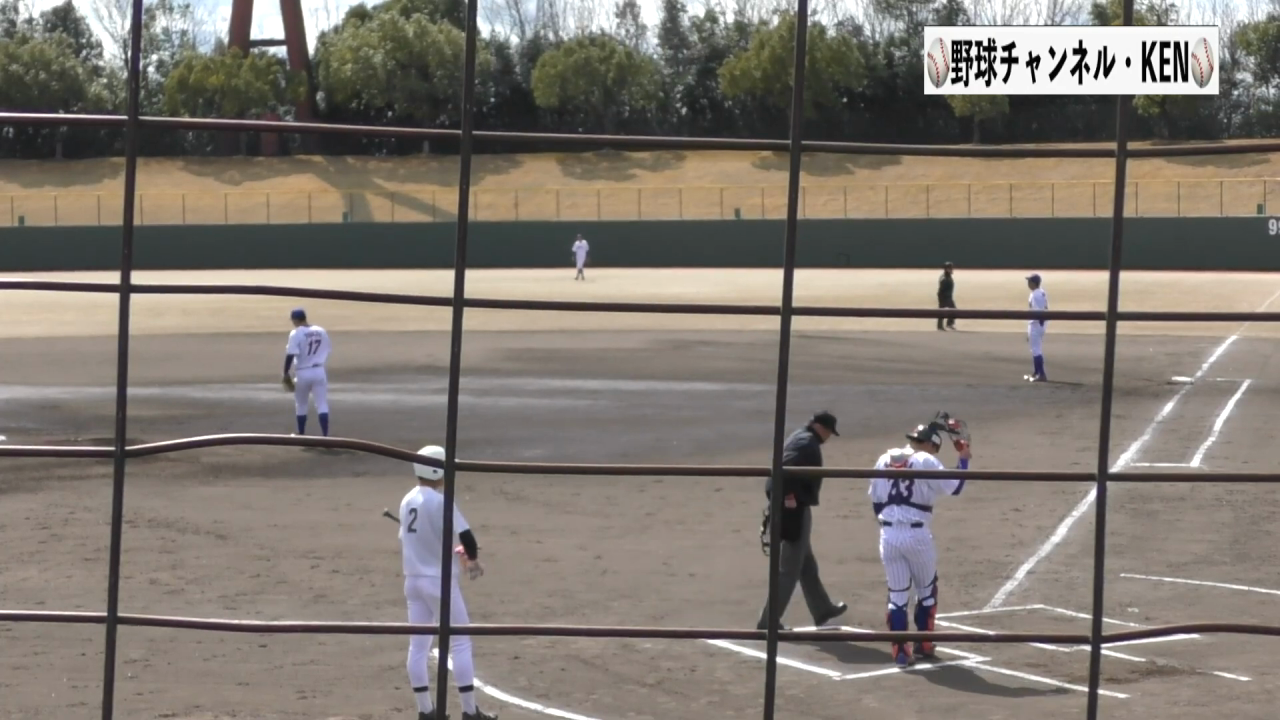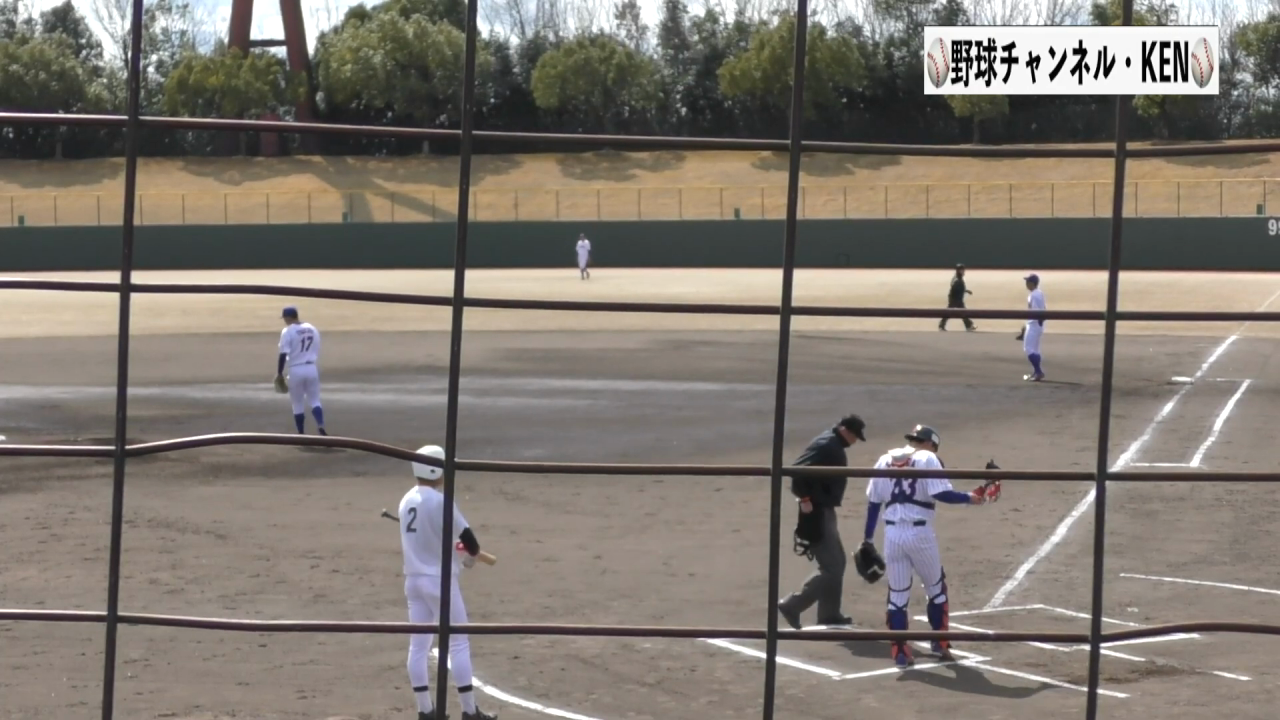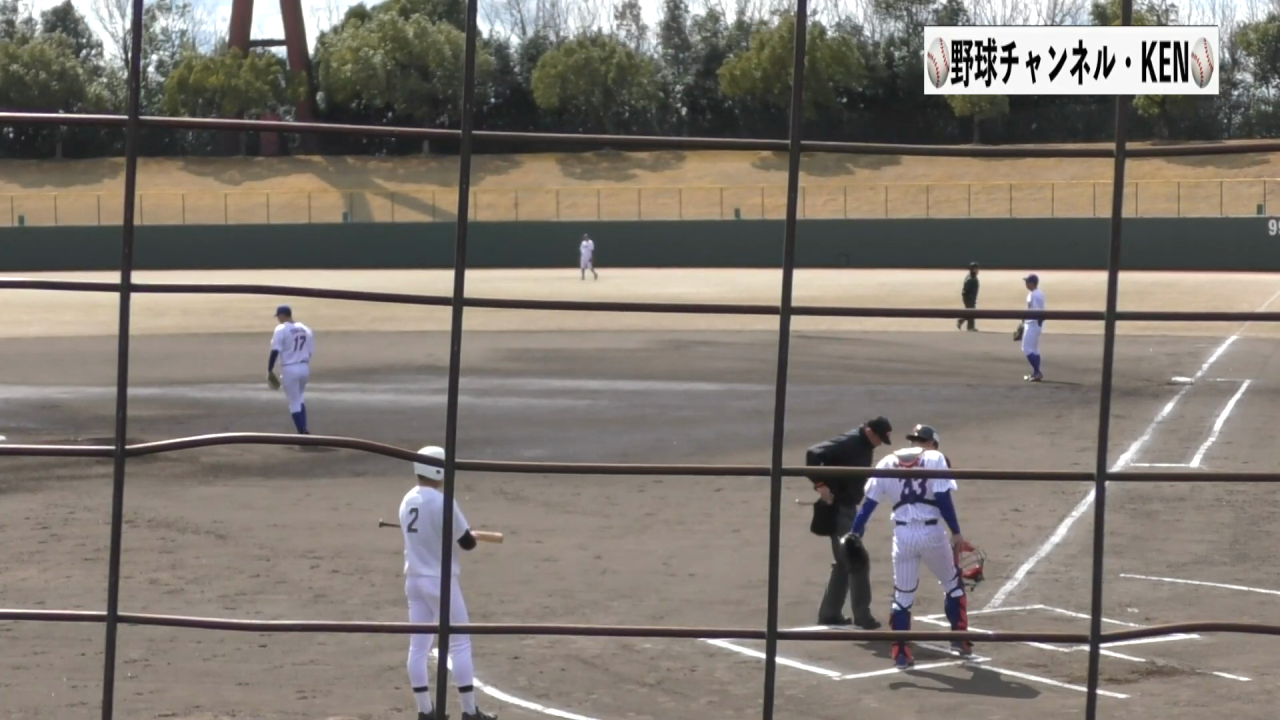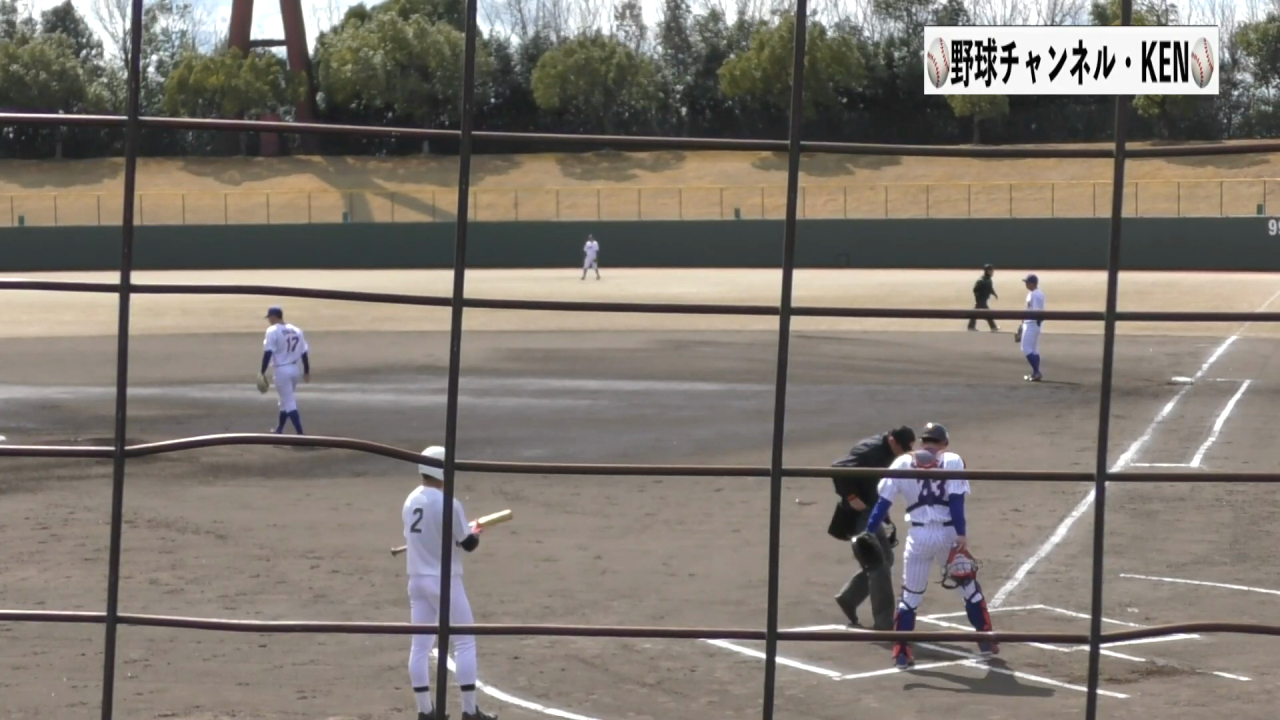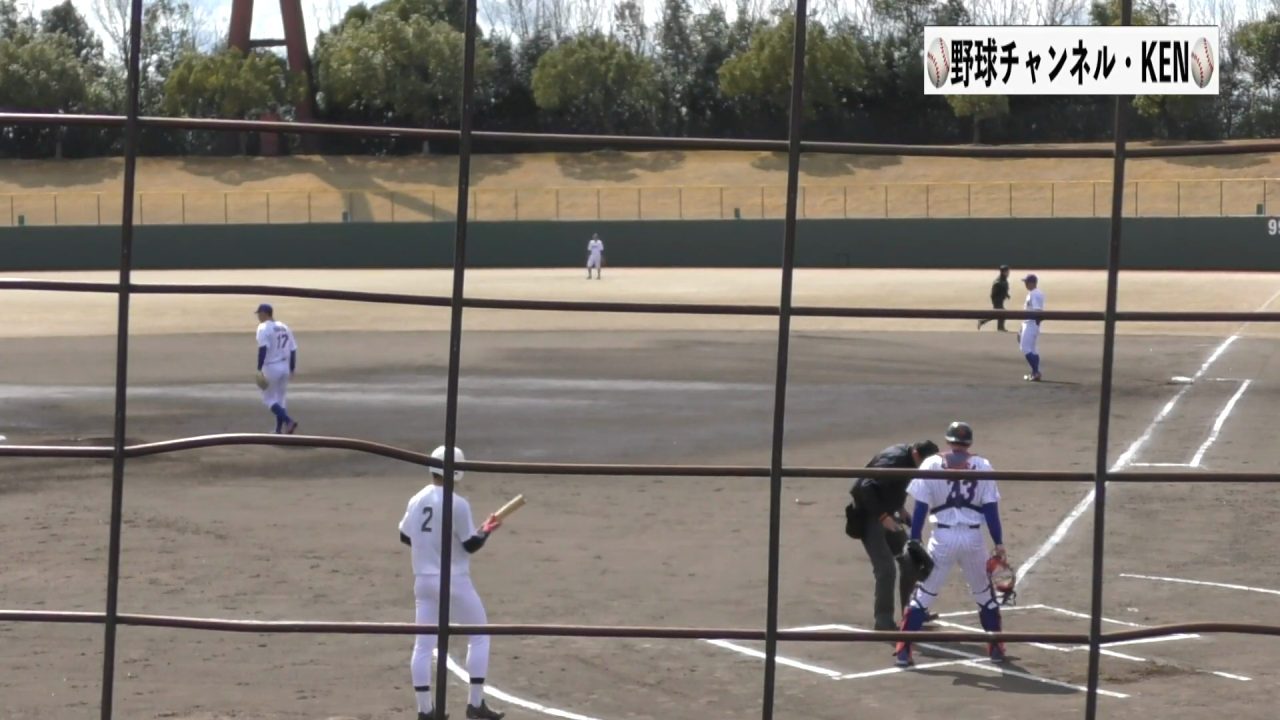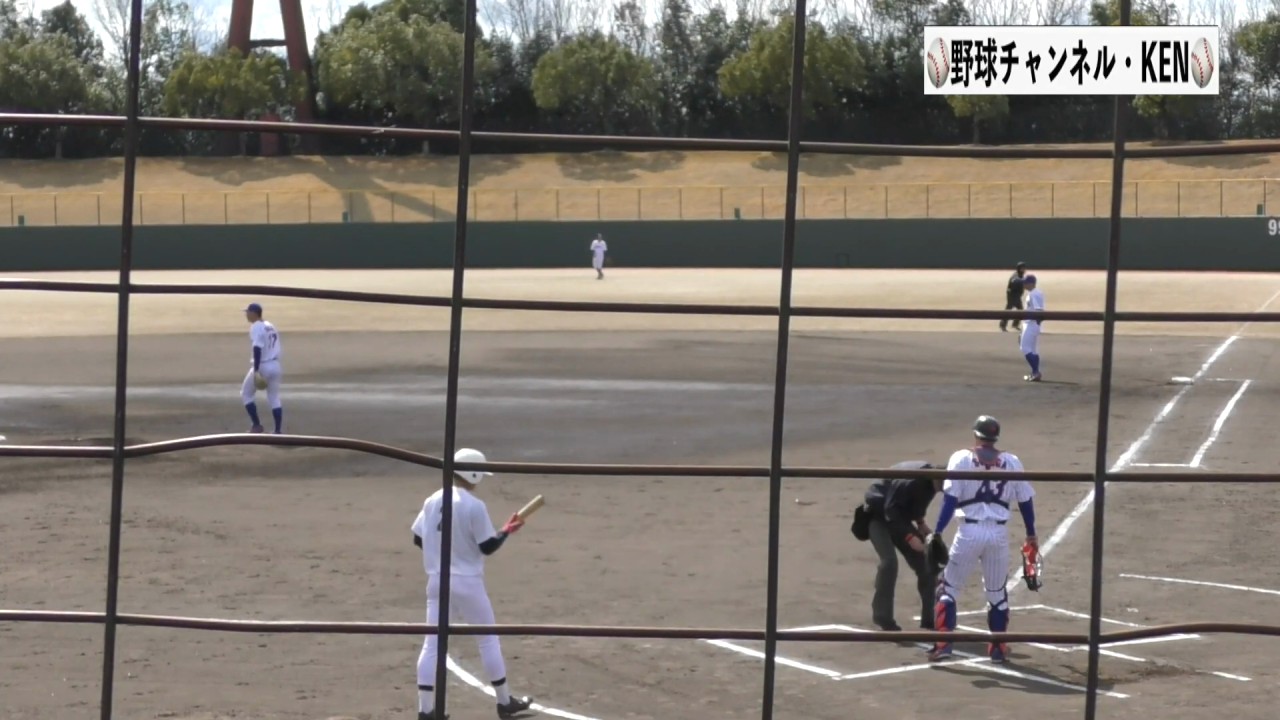
dt=0.2s
person 1, frame 1
left shoulder: (408, 501)
right shoulder: (440, 502)
right elbow: (465, 537)
left wrist: (453, 552)
right wrist: (473, 559)
left hip: (413, 580)
right hip: (440, 581)
left knee: (418, 646)
right knee: (460, 644)
person 1, frame 2
left shoulder: (407, 500)
right shoulder: (440, 501)
right elbow: (466, 535)
left wrist: (453, 545)
right wrist: (473, 551)
left hip: (414, 580)
right hip: (439, 580)
left knee: (418, 645)
right knee: (458, 644)
person 1, frame 3
left shoulder: (408, 500)
right shoulder: (443, 502)
right elbow: (466, 541)
left wrist: (458, 538)
right wrist: (471, 539)
left hip: (414, 580)
right hip: (440, 581)
left knee: (418, 646)
right knee: (460, 644)
person 1, frame 4
left shoulder: (410, 501)
right shoulder: (448, 504)
right elbow: (468, 544)
right wrist: (475, 532)
left hip: (417, 581)
right hip: (445, 582)
left knee: (420, 645)
right knee: (465, 643)
person 1, frame 5
left shoulder: (416, 500)
right shoulder: (458, 503)
left elbow: (406, 538)
right elbow: (471, 545)
right wrist: (487, 530)
left hip: (424, 580)
right hip: (454, 581)
left knee: (424, 644)
right knee: (480, 636)
person 1, frame 6
left shoulder: (432, 501)
right shoulder: (474, 506)
left elbow: (418, 539)
right elbow: (488, 547)
right wrist: (507, 530)
left hip: (437, 581)
right hip: (467, 582)
left knee: (432, 645)
right knee: (488, 640)
person 2, frame 1
left shoulder: (884, 460)
right shoulder: (925, 461)
left elbow: (876, 503)
right elbow: (955, 488)
right wrist: (964, 459)
left hip: (888, 535)
right hip: (916, 535)
left knee: (896, 594)
right knee: (926, 590)
left ankle: (900, 651)
right ankle: (922, 644)
person 2, frame 2
left shoulder: (884, 461)
right shoulder: (927, 459)
left elbow: (874, 503)
right elbow: (940, 493)
left wrist: (868, 538)
right wrist: (970, 498)
left hip: (891, 534)
right hip: (920, 533)
left knee: (897, 594)
right knee: (936, 588)
left ankle: (900, 651)
right ankle: (940, 643)
person 2, frame 3
left shoulder: (888, 462)
right shoulder: (935, 458)
left elbow: (870, 501)
right elbow: (943, 497)
left wrist: (855, 533)
right wrist: (956, 532)
left hip: (903, 535)
right hip: (931, 532)
left knee: (903, 594)
right knee: (953, 583)
left ankle: (900, 652)
right ankle: (960, 639)
person 2, frame 4
left shoulder: (903, 463)
right shoulder: (952, 460)
left elbow: (884, 501)
right elbow: (956, 500)
left wrist: (869, 534)
right wrist: (961, 535)
left hip: (918, 536)
right hip: (948, 534)
left knee: (910, 595)
right knee: (969, 587)
left ankle: (901, 653)
right ankle: (985, 639)
person 2, frame 5
left shoulder: (932, 463)
right shoulder: (982, 465)
left elbow: (920, 505)
right elbow: (990, 507)
left wrist: (914, 541)
right wrist: (998, 543)
left hip: (943, 538)
right hip: (974, 537)
left knee: (923, 595)
right knee: (984, 593)
left ankle: (904, 650)
right ankle: (996, 647)
person 2, frame 6
left shoulder: (961, 458)
right shoulder: (1011, 461)
left elbow: (950, 499)
right elbow: (1025, 501)
left wrist: (937, 533)
right wrist: (1031, 534)
left hip: (969, 532)
right hip: (998, 534)
left knee: (948, 587)
right knee: (996, 592)
left ankle: (943, 643)
right ankle: (998, 648)
person 3, frame 1
left shoulder: (797, 438)
right shoulder: (807, 443)
left elbow: (782, 469)
right elbow: (784, 468)
left wrist: (786, 497)
right wrist: (789, 496)
left hip: (788, 510)
right hip: (796, 511)
left knee: (807, 563)
right knee: (789, 570)
left ankle: (823, 610)
right ankle: (768, 623)
person 3, frame 2
left shoulder: (832, 444)
right shoulder: (827, 445)
right elbow: (798, 469)
right wrist: (805, 499)
left hip: (824, 511)
right hip: (819, 512)
left knee: (836, 562)
right knee: (831, 567)
left ankle: (829, 614)
right ankle: (791, 605)
person 3, frame 3
left shoulder: (864, 446)
right shoulder: (848, 442)
right elbow: (812, 454)
right wrist: (821, 485)
left hip: (847, 508)
right hip: (837, 510)
left knee: (844, 563)
right knee: (857, 562)
left ankle: (829, 614)
right ankle: (862, 616)
person 3, frame 4
left shoulder: (886, 452)
right shoulder: (870, 450)
right elbow: (839, 469)
right wrist: (851, 497)
left hip: (872, 511)
right hip: (858, 514)
left knee: (884, 558)
right knee: (878, 565)
left ankle: (848, 598)
right ankle: (883, 621)
person 3, frame 5
left shoulder: (908, 460)
right shoulder: (892, 461)
right elbow: (866, 488)
left wrist: (900, 508)
right wrist: (884, 517)
left hip: (888, 516)
right hip: (870, 516)
right knee: (886, 568)
right ankle: (884, 623)
person 3, frame 6
left shoulder: (929, 481)
right shoulder: (910, 480)
right elbow: (891, 511)
left wrist: (920, 522)
right wrist: (910, 537)
left hip: (900, 520)
right hip: (879, 517)
left knee: (926, 565)
right knee: (889, 562)
left ankle: (930, 619)
right ankle: (884, 618)
